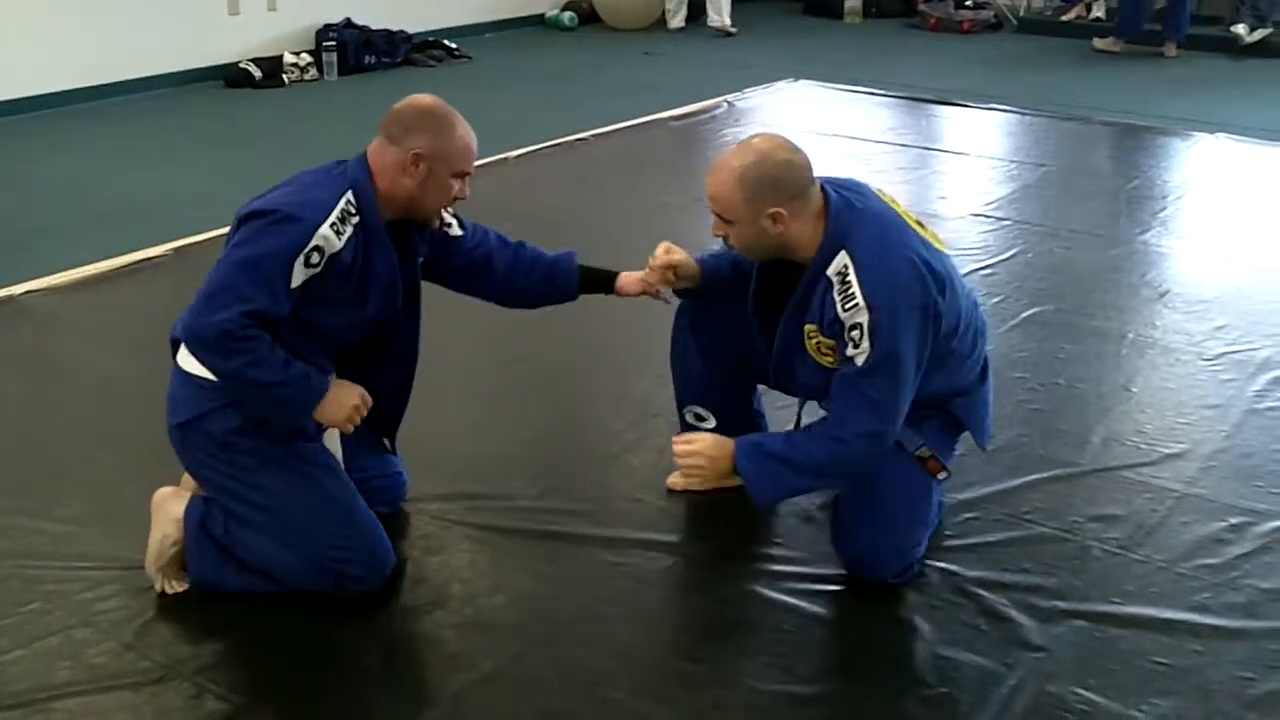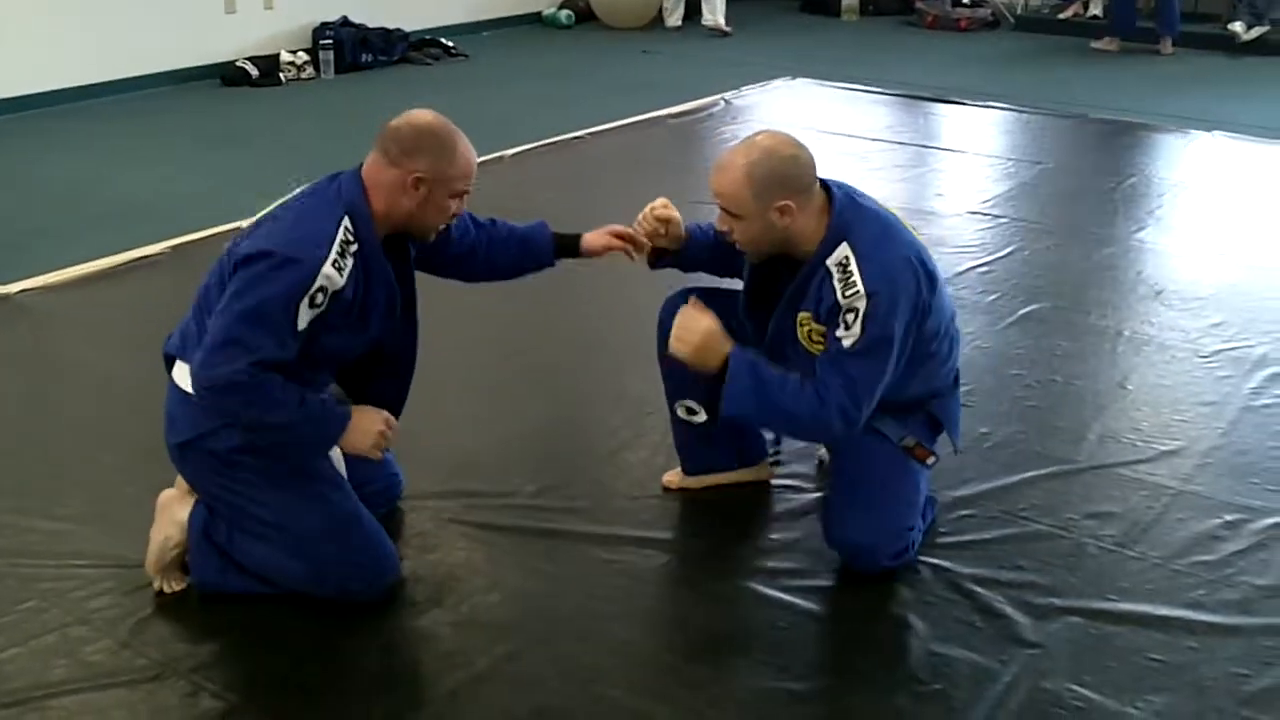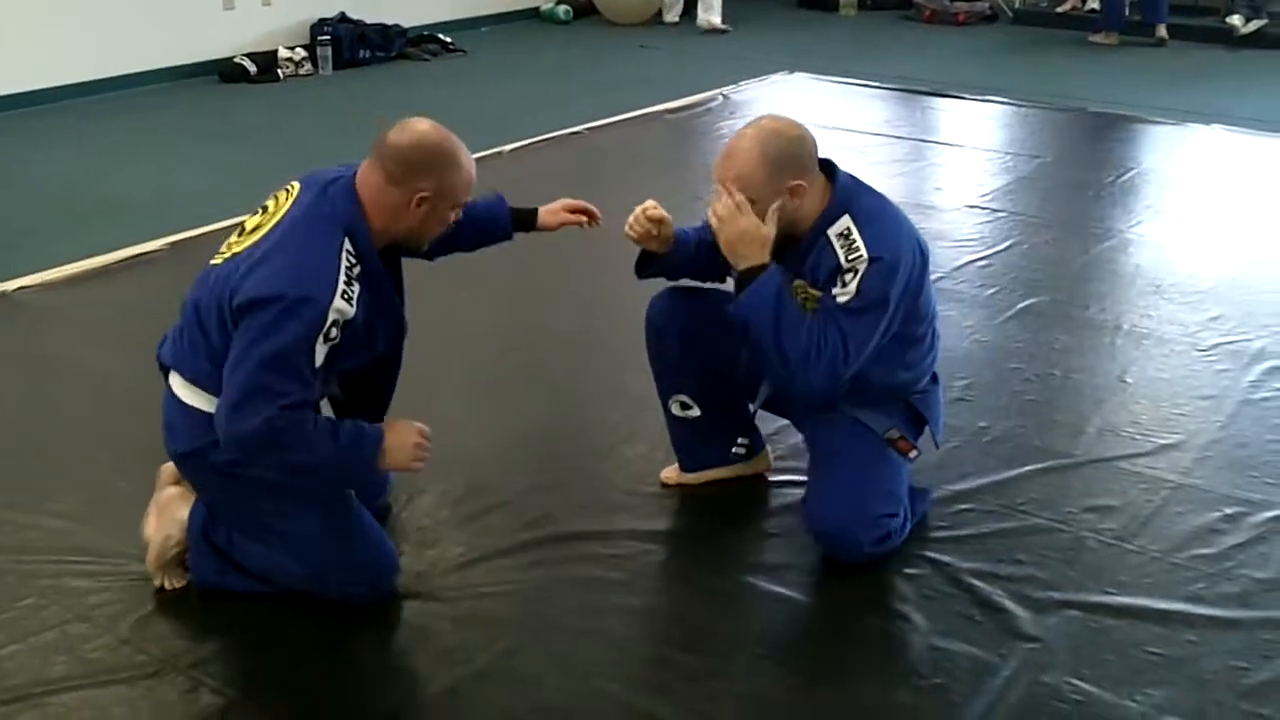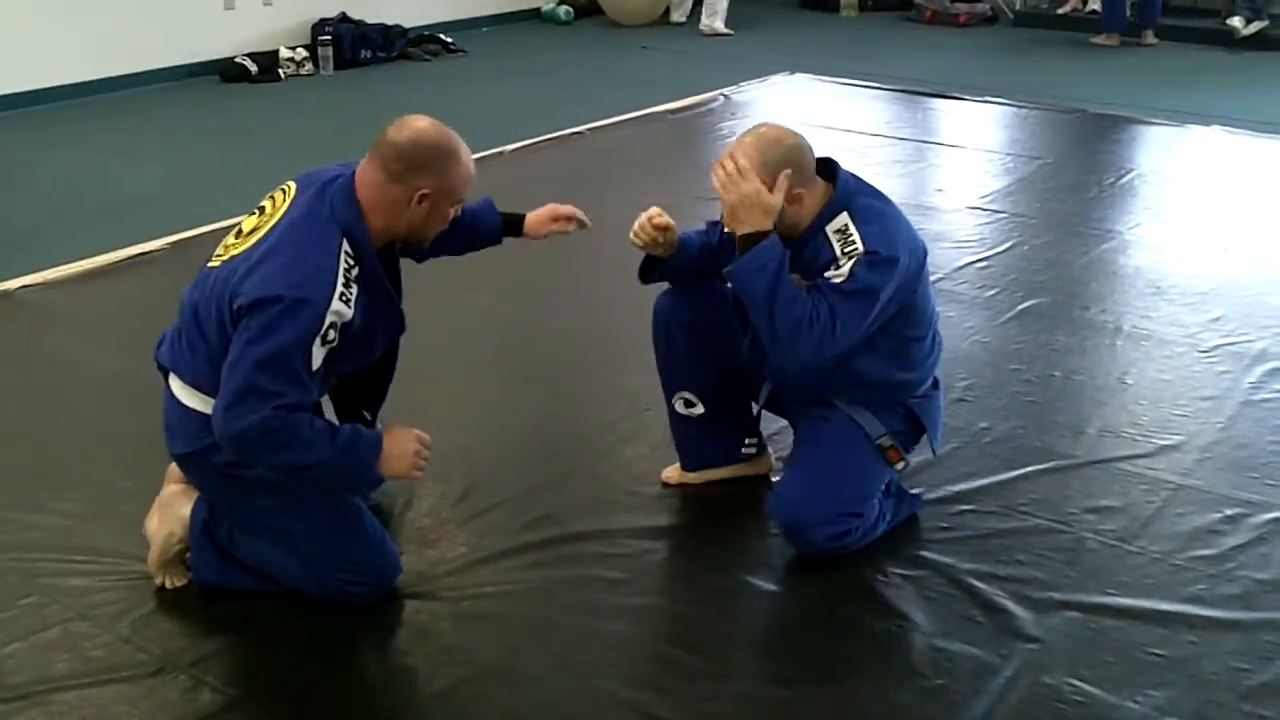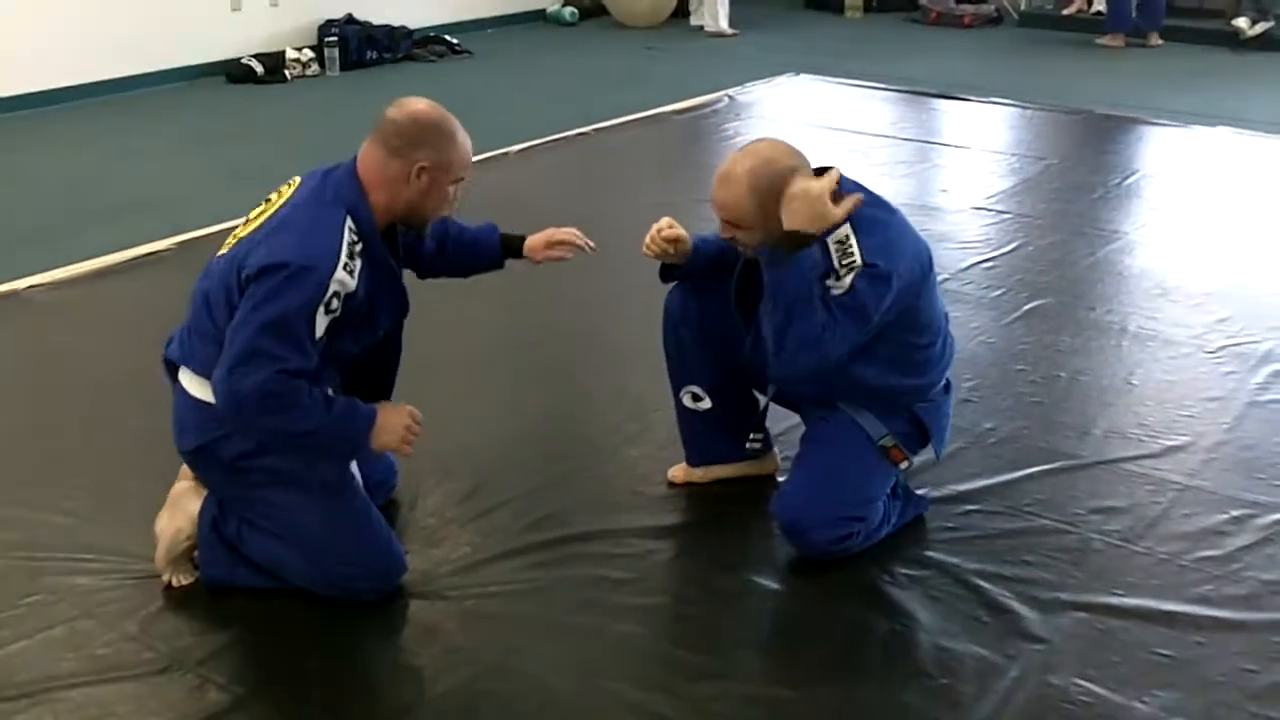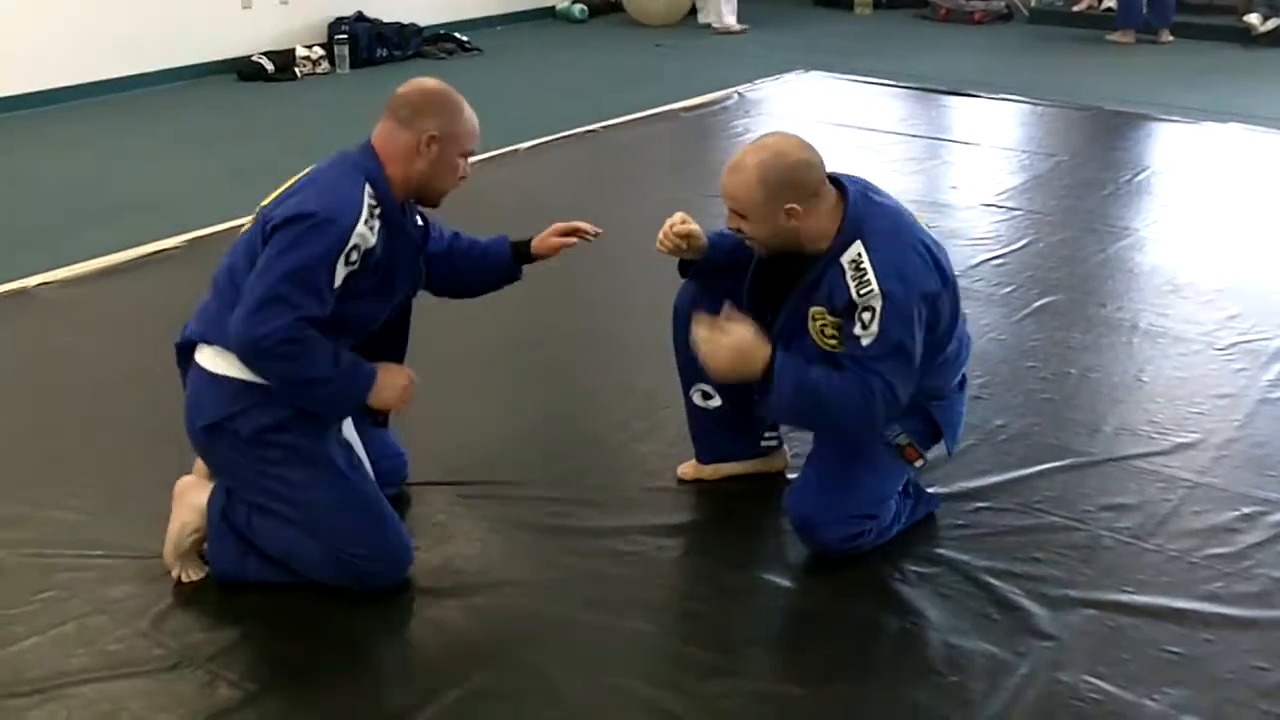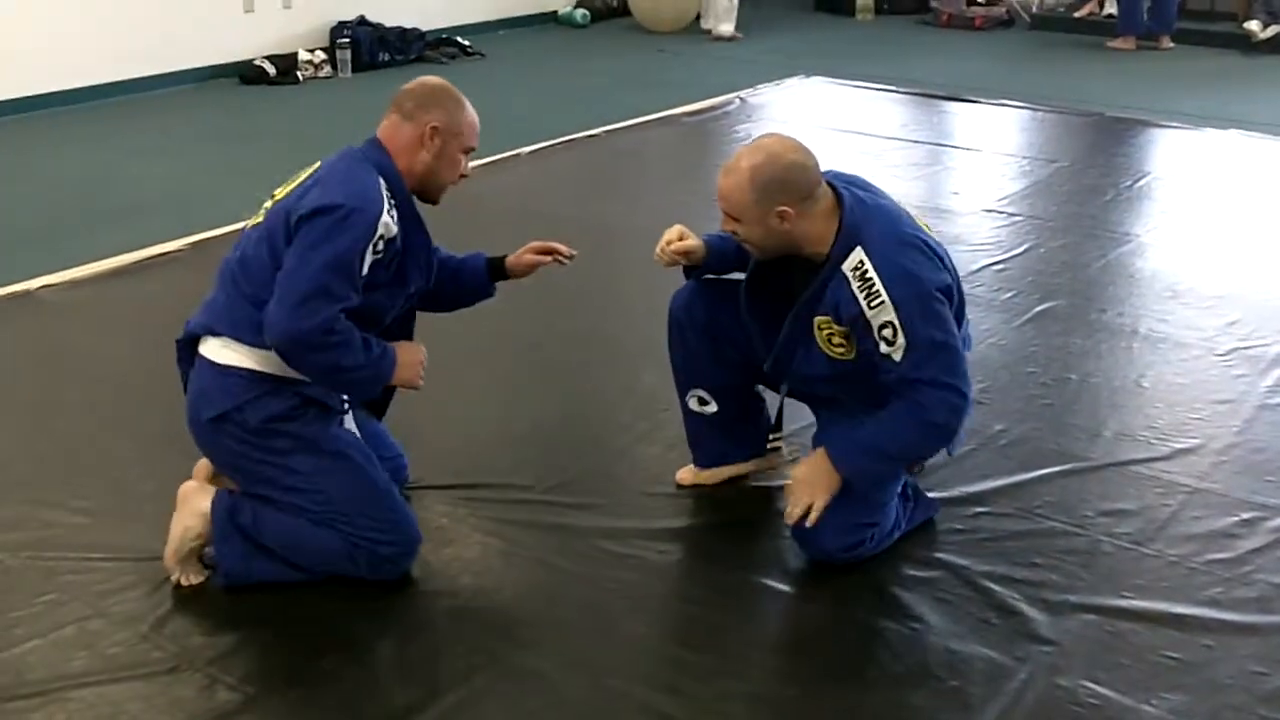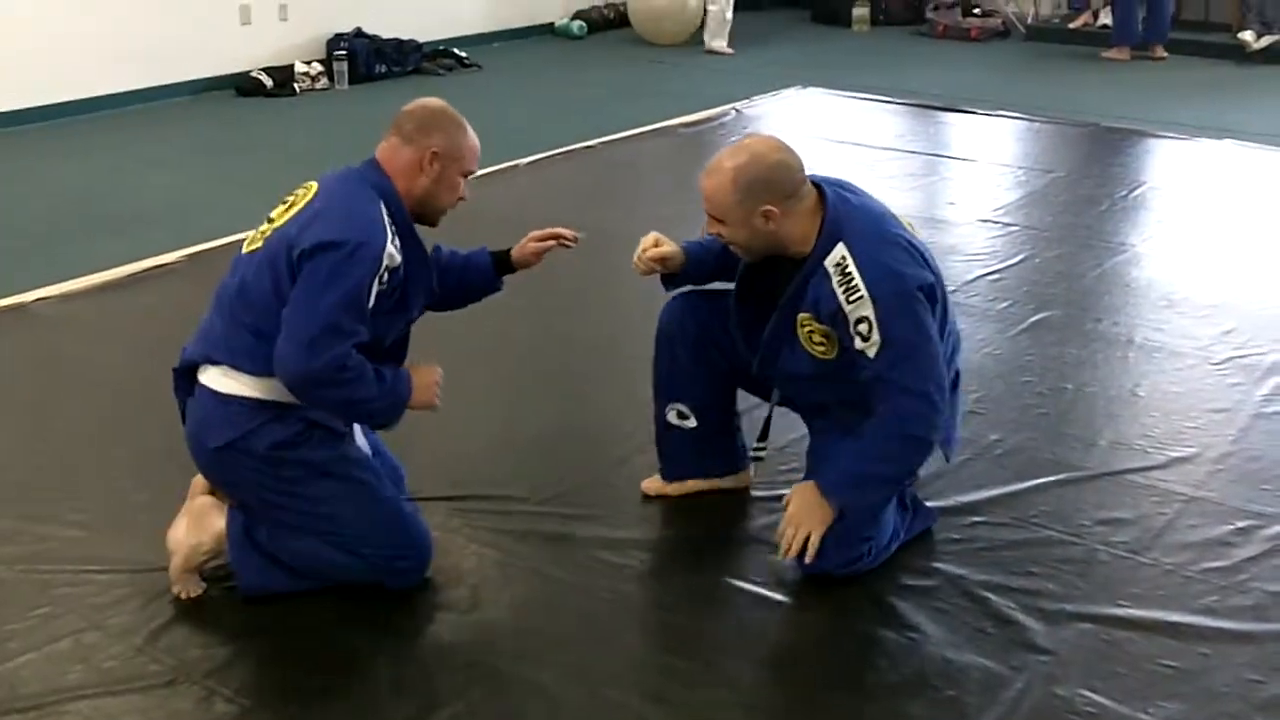
dt=0.2s
person 1, frame 1
left shoulder: (405, 214)
right shoulder: (304, 222)
left elbow: (492, 262)
right elbow: (214, 329)
left wrist: (609, 280)
right wrist: (315, 396)
left hip: (289, 395)
right hip: (229, 409)
left knee: (383, 489)
right knee: (360, 567)
left ankle: (231, 484)
right ankle: (192, 524)
person 1, frame 2
left shoulder: (384, 216)
right shoulder: (303, 255)
left elbow: (467, 244)
right elbow: (225, 377)
left wrist: (574, 244)
right wrist: (336, 425)
left hip: (280, 406)
right hip: (227, 423)
left knee: (379, 490)
right knee: (365, 572)
left ankle: (226, 489)
right ankle: (194, 528)
person 1, frame 3
left shoulder: (343, 193)
right shoulder: (308, 287)
left elbow: (432, 229)
right elbow: (257, 426)
left wrist: (529, 219)
right wrist: (374, 446)
left hip: (268, 399)
right hip: (225, 429)
left knee: (369, 489)
right knee: (364, 574)
left ankle: (209, 488)
right ankle: (192, 524)
person 1, frame 4
left shoulder: (341, 188)
right shoulder: (306, 288)
left elbow: (423, 227)
right elbow: (253, 423)
left wrist: (517, 224)
right wrist: (372, 450)
left hip: (257, 393)
right hip: (228, 426)
left knee: (362, 473)
right knee: (366, 573)
left ankle: (210, 483)
right ankle: (195, 521)
person 1, frame 5
left shoulder: (345, 187)
right shoulder: (313, 258)
left elbow: (422, 241)
right elbow: (251, 393)
left wrist: (515, 246)
right wrist: (364, 427)
left hip: (273, 387)
right hip: (236, 418)
left knee: (376, 477)
right knee: (372, 571)
left ankle: (222, 480)
right ankle: (204, 517)
person 1, frame 6
left shoulder: (371, 188)
right shoulder: (336, 216)
left elbow: (434, 258)
right elbow: (264, 335)
left wrist: (525, 251)
right wrist: (364, 383)
left hip: (281, 387)
right hip: (248, 403)
left knee: (386, 472)
right knee: (379, 559)
left ankle: (235, 469)
right ankle: (211, 511)
person 1, frame 7
left shoulder: (364, 181)
right shoulder: (357, 207)
left elbow: (415, 276)
right elbow: (301, 329)
left wrist: (501, 268)
right wrist: (385, 364)
left hip: (271, 384)
right hip: (252, 397)
left knee: (387, 473)
right knee: (387, 546)
left ankle: (236, 471)
right ankle: (213, 514)
person 1, frame 8
left shoulder: (354, 196)
right shoulder: (358, 235)
left elbow: (418, 280)
right elbow: (313, 366)
left wrist: (506, 262)
right wrist: (400, 389)
left hip: (247, 405)
right hip: (253, 422)
left knee: (384, 487)
right knee: (402, 555)
left ankle: (233, 486)
right ankle: (226, 529)
person 2, frame 1
left shoulder: (884, 287)
right shoulder: (813, 205)
left elbow: (860, 435)
right elbow: (759, 264)
left wrist: (740, 459)
right wrist: (697, 273)
left hip: (918, 399)
left knee: (875, 557)
right knee: (701, 319)
left ankle: (913, 490)
right ankle: (719, 468)
person 2, frame 2
left shoulder: (880, 276)
right shoulder: (802, 206)
left elbow: (833, 414)
right elbow: (736, 251)
left wrist: (725, 361)
right wrist: (680, 239)
left hip: (888, 403)
left knee: (867, 544)
right knee: (683, 320)
left ankle: (896, 487)
right ankle: (736, 458)
person 2, frame 3
left shoulder: (879, 248)
right shoulder: (777, 201)
left elbow: (817, 371)
right elbow: (711, 248)
left wrist: (755, 267)
right wrist: (668, 243)
left hip: (866, 397)
left knee: (845, 530)
right knee: (671, 314)
left ankle: (879, 483)
right ankle: (727, 453)
person 2, frame 4
left shoulder: (876, 244)
right shoulder: (778, 201)
left elbow: (802, 348)
right elbow: (718, 252)
left wrist: (757, 237)
right wrist: (671, 247)
left hip: (867, 400)
left knee: (807, 521)
right knee: (679, 310)
left ankle: (886, 495)
right ankle: (729, 453)
person 2, frame 5
left shoulder: (879, 253)
right shoulder: (815, 200)
left elbow: (800, 358)
right elbow: (733, 258)
left wrist: (794, 243)
right wrist: (686, 252)
left hip: (879, 401)
left knee: (810, 524)
right knee: (689, 304)
left ankle: (896, 499)
right ankle: (735, 451)
person 2, frame 6
left shoulder: (892, 271)
right shoulder: (817, 199)
left elbow: (871, 398)
right elbow: (755, 252)
left wrist: (765, 368)
right wrist: (703, 248)
left hip: (894, 401)
left knee: (823, 524)
right knee: (701, 301)
left ankle: (904, 495)
right ankle: (745, 448)
person 2, frame 7
left shoulder: (896, 275)
right shoulder: (813, 197)
left elbow: (940, 401)
right elbow: (753, 250)
left wrist: (838, 461)
right wrist: (704, 252)
left hip: (895, 404)
left knee: (825, 534)
right knee: (697, 307)
left ankle: (902, 501)
right ankle: (745, 452)
person 2, frame 8
left shoulder: (880, 278)
right shoulder: (796, 199)
left elbow: (915, 412)
right elbow: (735, 252)
left wrist: (829, 494)
right wrist: (683, 259)
left hip: (874, 412)
left knee: (827, 552)
right knee: (687, 320)
left ankle: (896, 508)
right ankle: (708, 466)
